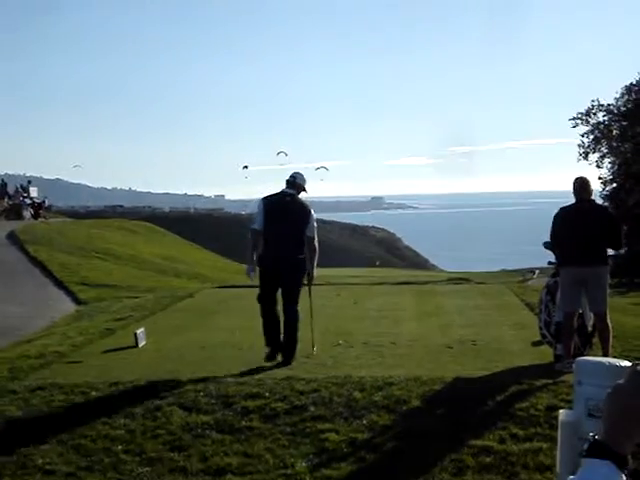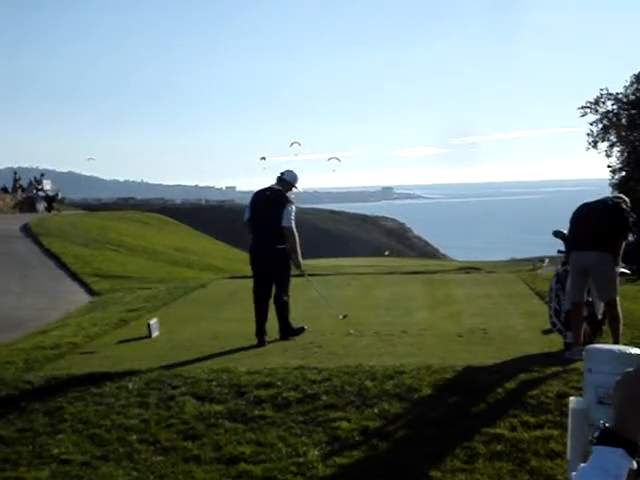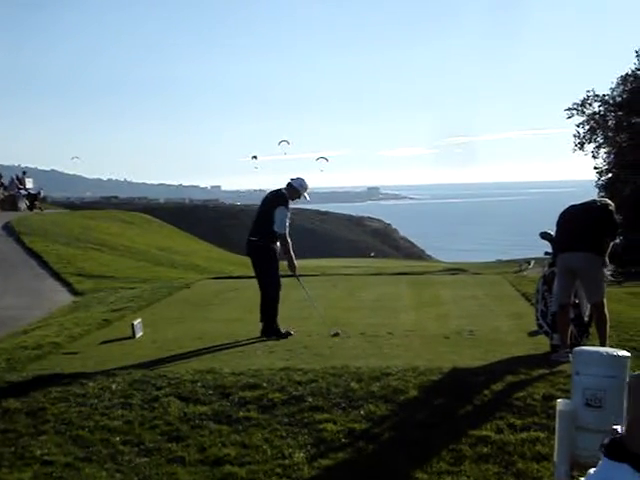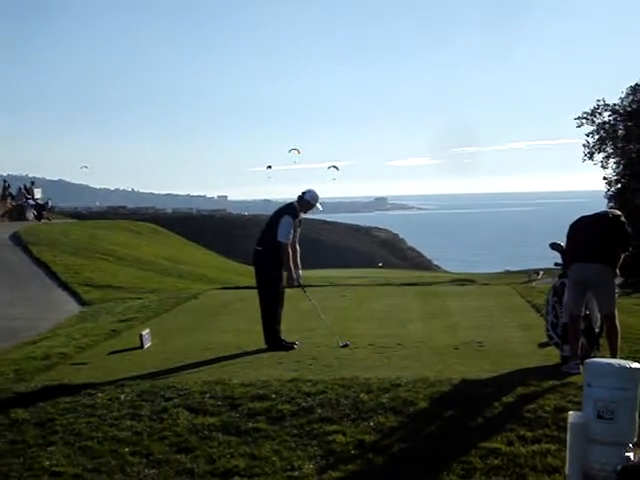
dt=1s
person 1, frame 1
left shoulder: (266, 203)
right shoulder: (306, 209)
left elbow: (256, 233)
right elbow: (312, 242)
left wrist: (251, 261)
right wrist: (312, 269)
left hip: (270, 261)
right hip: (295, 263)
left knee: (267, 304)
right knee: (291, 307)
left ankle: (274, 345)
right ankle: (288, 354)
person 1, frame 2
left shoulder: (256, 196)
right shoulder: (286, 202)
left elbow: (248, 222)
right elbow: (290, 231)
right wrist: (297, 256)
left hip: (257, 250)
right hip: (278, 251)
left knee: (260, 293)
right knee: (281, 291)
left ankle: (261, 333)
right ankle: (285, 329)
person 1, frame 3
left shoulder: (274, 195)
right shoulder: (282, 204)
right elbow: (282, 236)
left wrist: (280, 248)
right wrist: (291, 260)
left hip: (259, 244)
right hip: (262, 247)
left knee: (268, 287)
right knee: (272, 287)
left ankle: (268, 326)
right ankle: (271, 328)
person 1, frame 4
left shoulder: (295, 215)
right shoulder: (288, 215)
left elbow: (294, 246)
right elbow: (285, 248)
left wrist: (297, 270)
right wrist: (290, 273)
left hip: (272, 258)
right hip: (266, 258)
left knee: (275, 300)
right knee: (272, 301)
left ankle: (275, 338)
right ankle: (273, 341)
person 2, frame 1
left shoulder: (563, 214)
right shoulder: (605, 213)
left elbow: (554, 243)
right elbow: (617, 243)
left hip: (570, 268)
right hip: (597, 267)
left knee: (569, 315)
right knee: (601, 315)
left ankle: (567, 359)
right ankle: (607, 359)
person 2, frame 2
left shoulder: (583, 208)
right shoulder: (620, 208)
left elbow: (572, 234)
right elbow: (621, 236)
right wrist: (616, 259)
left hip: (576, 255)
right hip: (602, 255)
left knee: (576, 303)
right knee: (611, 302)
left ankle: (577, 347)
right ankle: (617, 346)
person 2, frame 3
left shoulder: (568, 211)
right shoulder: (604, 207)
left elbow: (558, 237)
right elbow: (611, 234)
right wrist: (603, 257)
left hip: (564, 257)
right hip: (589, 256)
left knee: (563, 305)
right knee: (598, 304)
left ankle: (564, 349)
person 2, frame 4
left shoulder: (578, 223)
right shoulder: (616, 219)
left elbow: (568, 249)
right elbow: (623, 247)
right wrist: (614, 269)
left hip: (576, 269)
right hip: (601, 269)
left knee: (574, 317)
right knee: (610, 316)
left ankle: (574, 361)
